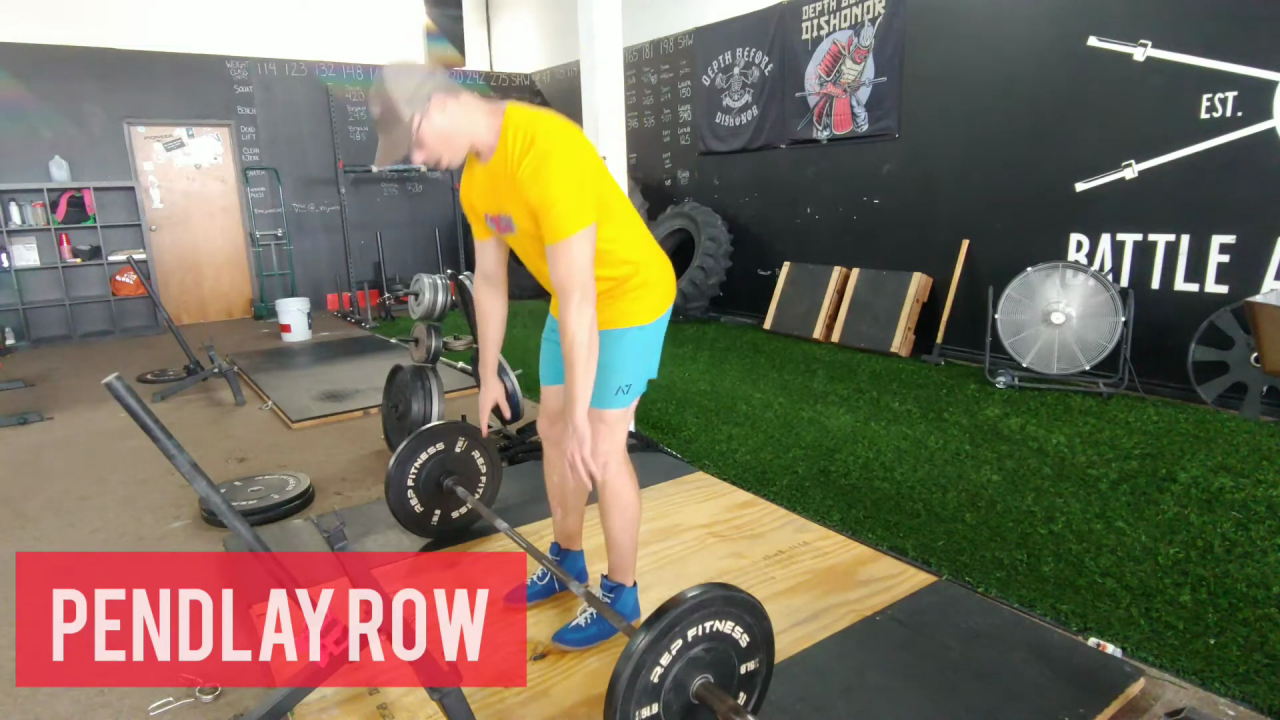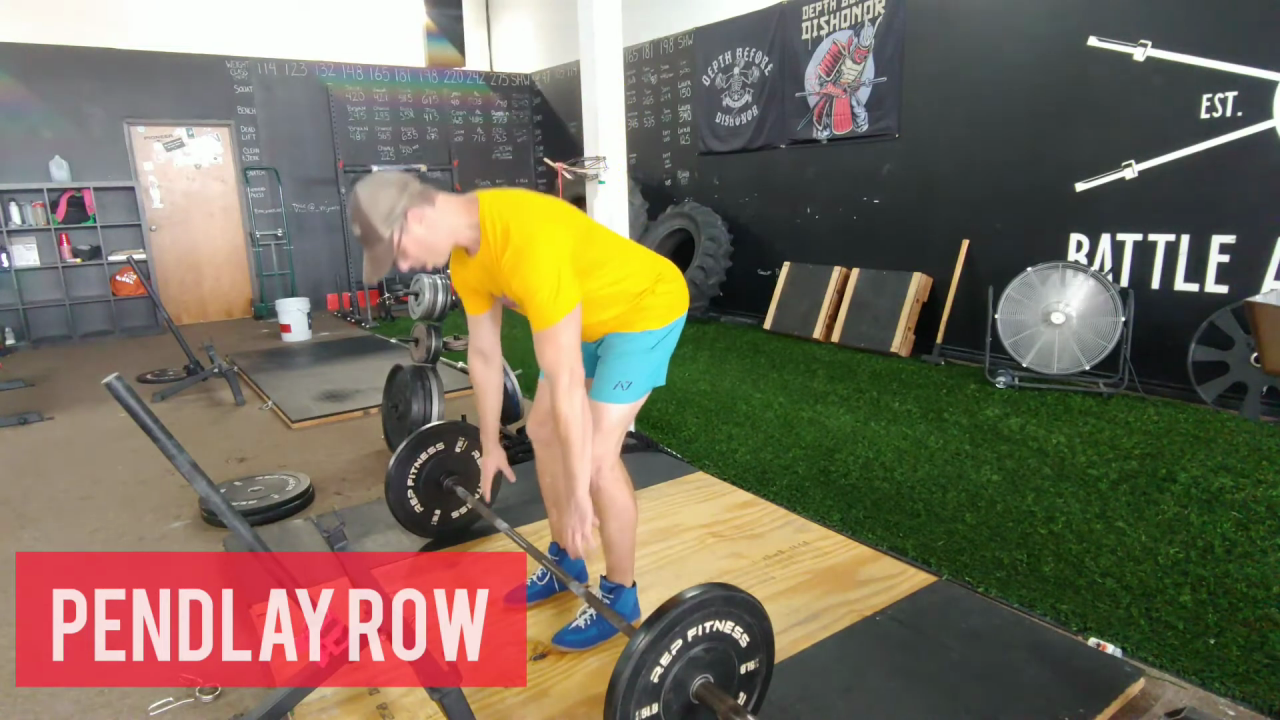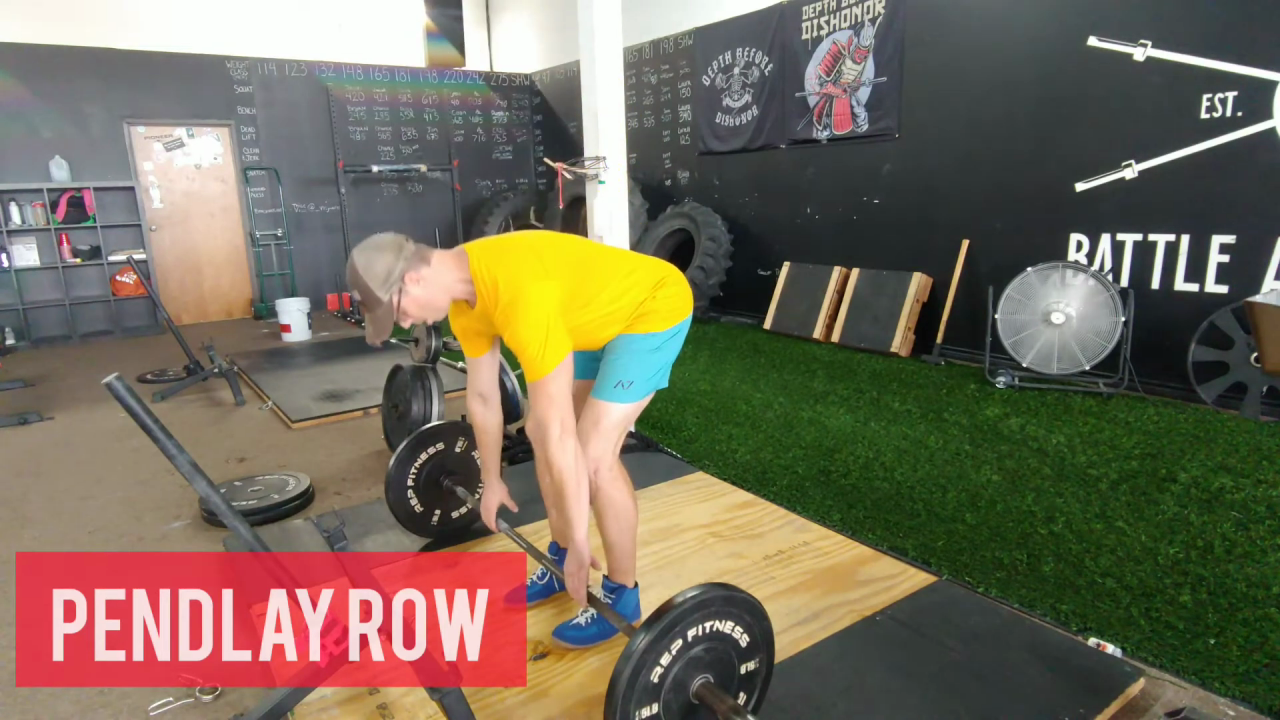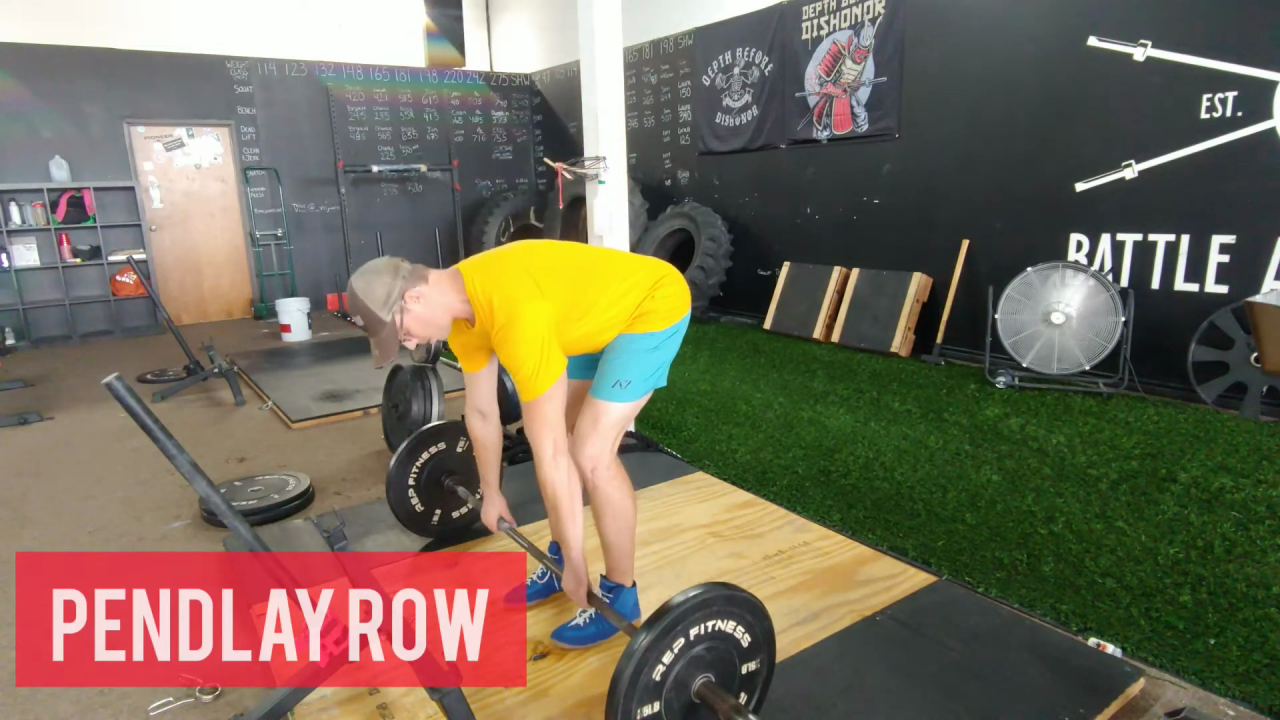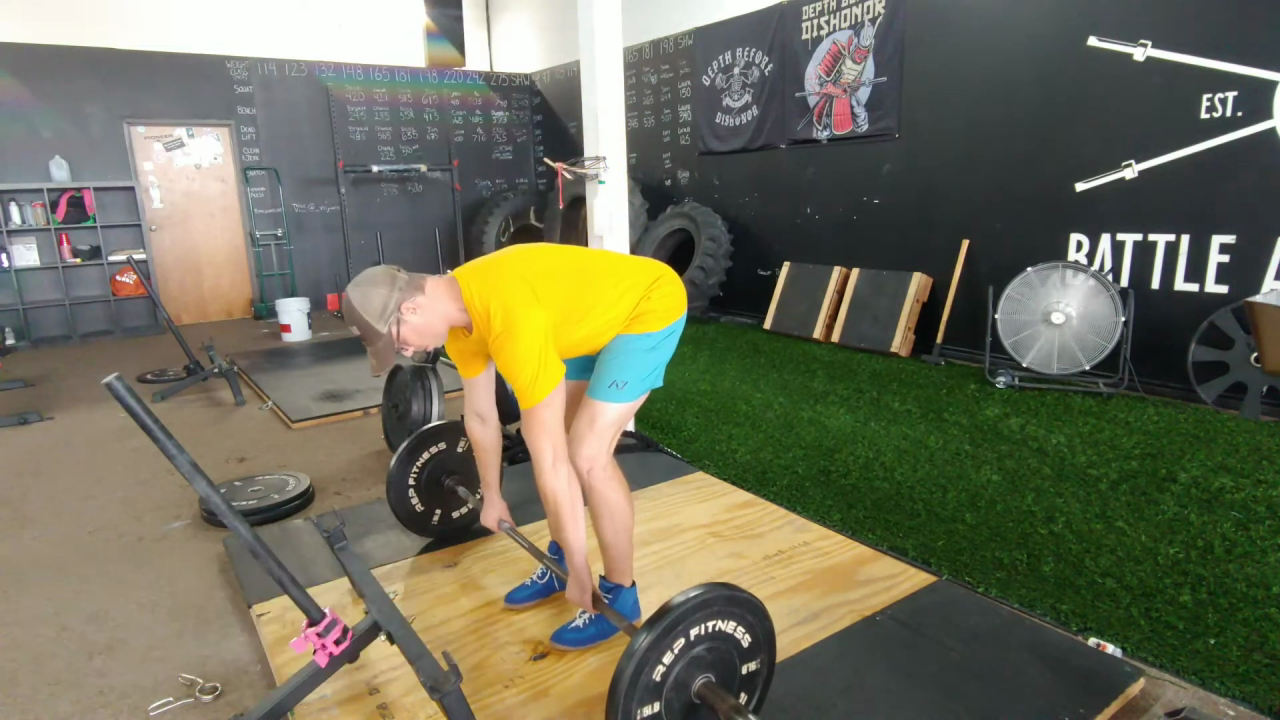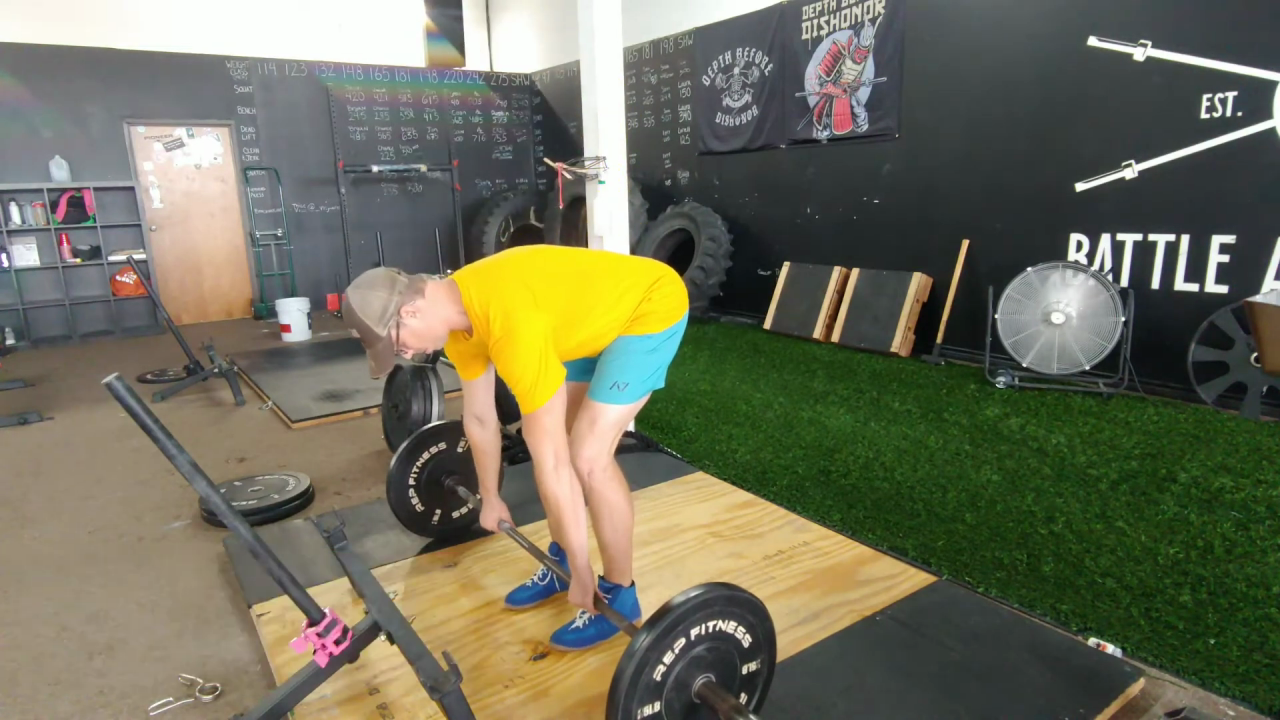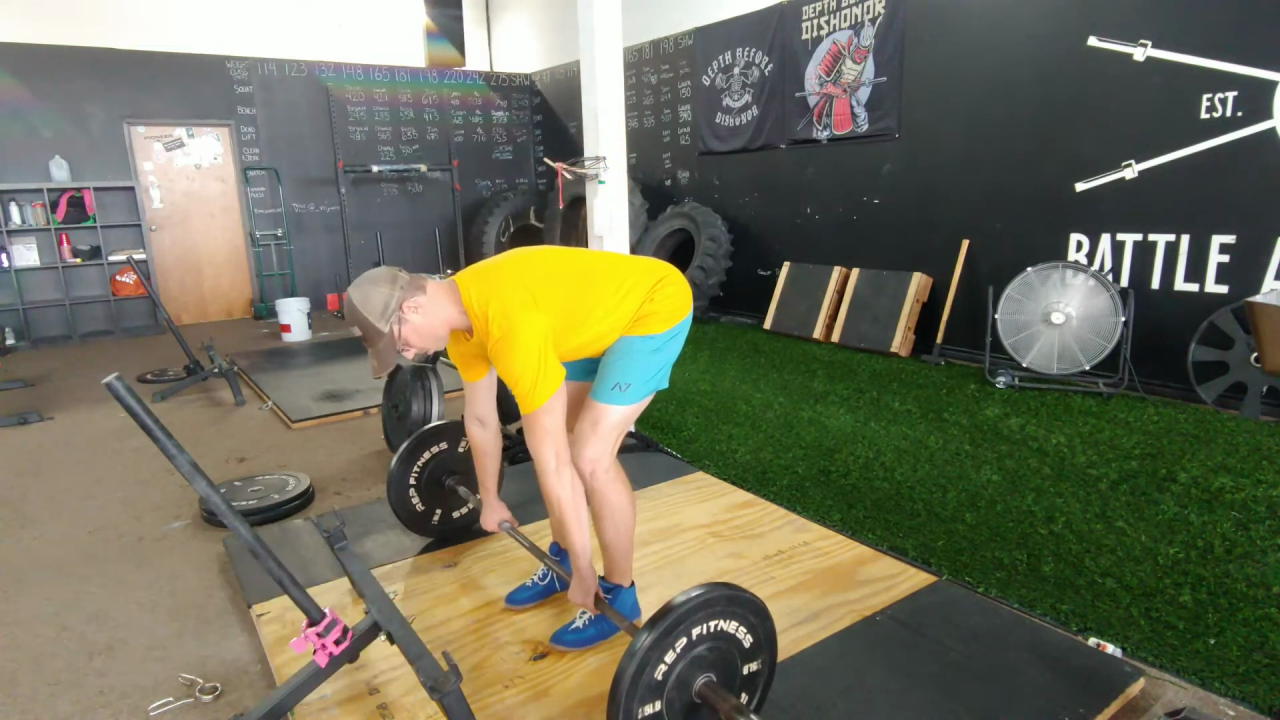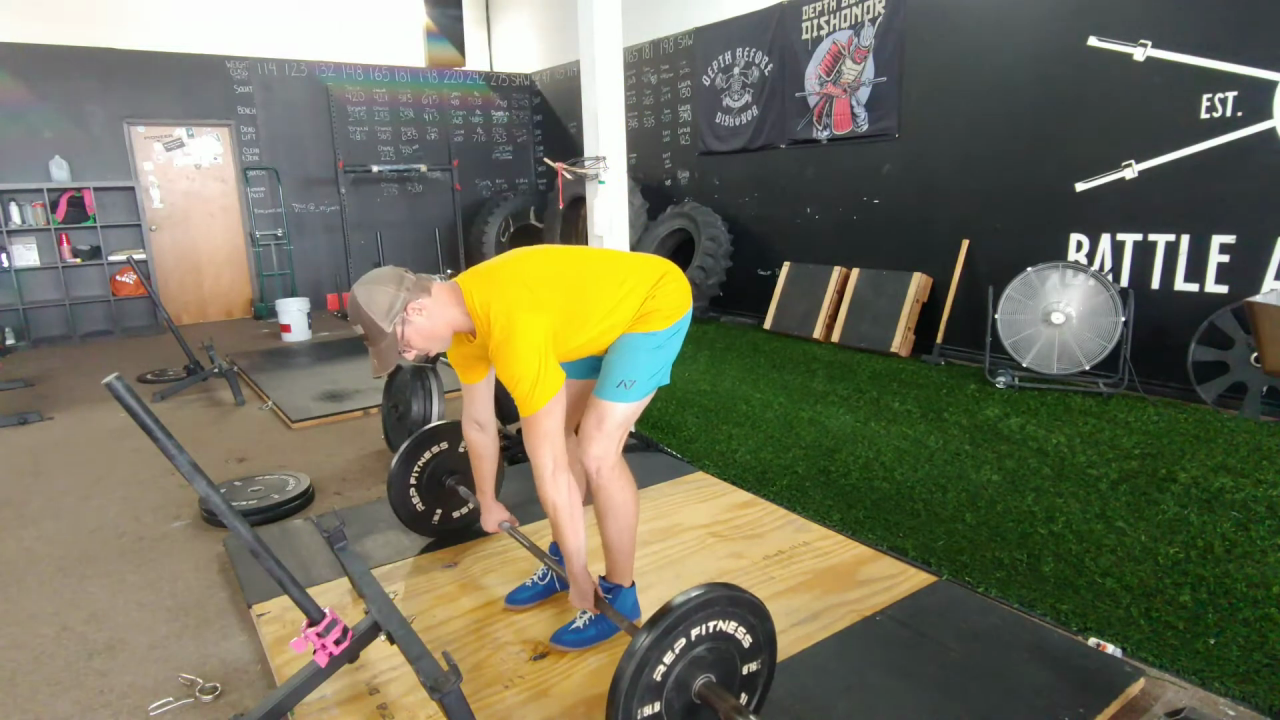
dt=0.3s
person 1, frame 1
left shoulder: (548, 155)
right shoulder: (475, 177)
left elbow: (578, 296)
right elbow: (489, 279)
left wrist: (580, 418)
right wrist: (487, 375)
left hip: (628, 297)
right hip: (577, 306)
left knee: (600, 449)
right knee: (551, 430)
left ankle: (621, 595)
right ankle: (567, 560)
person 1, frame 2
left shoulder: (528, 246)
right shoulder: (465, 256)
left elbow: (566, 383)
right elbow: (483, 354)
left wrist: (579, 497)
right wrist: (490, 442)
left hip: (647, 307)
right hip: (595, 309)
left knee: (595, 453)
right knee: (542, 429)
left ankle: (620, 597)
right ankle: (565, 564)
person 1, frame 3
left shoulder: (521, 297)
right shoulder: (462, 294)
left elbow: (561, 433)
right elbow: (482, 396)
left wrist: (578, 543)
right wrist: (491, 480)
left hip: (654, 308)
right hip: (601, 314)
left knee: (593, 454)
right knee: (537, 432)
left ankle: (621, 596)
right ankle: (559, 562)
person 1, frame 4
left shoulder: (516, 316)
right shoulder: (460, 304)
left elbow: (552, 453)
right elbow: (480, 411)
left wrist: (576, 563)
right wrist: (490, 493)
left hip: (653, 306)
right hip: (603, 309)
left knee: (591, 453)
right knee: (546, 429)
left ankle: (619, 595)
right ankle: (557, 563)
person 1, frame 5
left shoulder: (512, 324)
right shoulder: (456, 310)
left elbow: (552, 459)
right elbow: (480, 416)
left wrist: (578, 570)
right wrist: (491, 496)
left hip: (650, 306)
right hip: (601, 309)
left knee: (588, 454)
right knee: (544, 432)
left ankle: (619, 595)
right ankle: (558, 562)
person 1, frame 6
left shoulder: (511, 327)
right shoulder: (456, 310)
left elbow: (554, 463)
right elbow: (479, 418)
left wrist: (581, 574)
right wrist: (490, 498)
left hip: (651, 307)
right hip: (602, 310)
left knee: (588, 455)
right knee: (546, 433)
left ankle: (619, 594)
right ankle: (560, 563)
person 1, frame 7
left shoulder: (511, 326)
right shoulder: (459, 311)
left elbow: (555, 464)
right elbow: (480, 419)
left wrist: (583, 572)
right wrist: (489, 500)
left hip: (655, 306)
right hip: (606, 309)
left knee: (591, 455)
right knee: (550, 434)
left ankle: (619, 594)
right ankle: (561, 562)
person 1, frame 8
left shoulder: (512, 329)
right shoulder: (459, 312)
left elbow: (550, 467)
right elbow: (477, 422)
left wrist: (579, 577)
right wrist: (487, 502)
left hip: (654, 304)
right hip: (604, 307)
left knee: (597, 451)
right knee: (554, 431)
left ankle: (619, 595)
right ankle: (558, 564)
